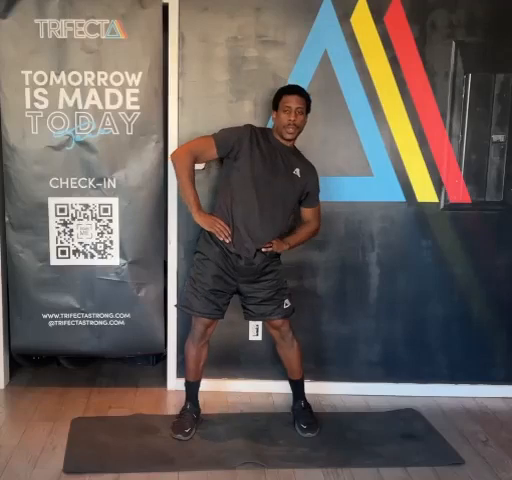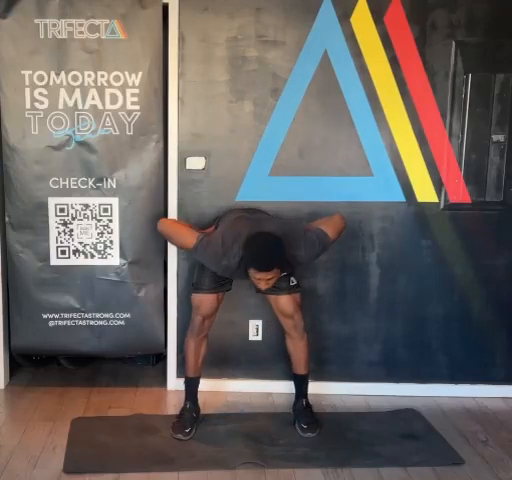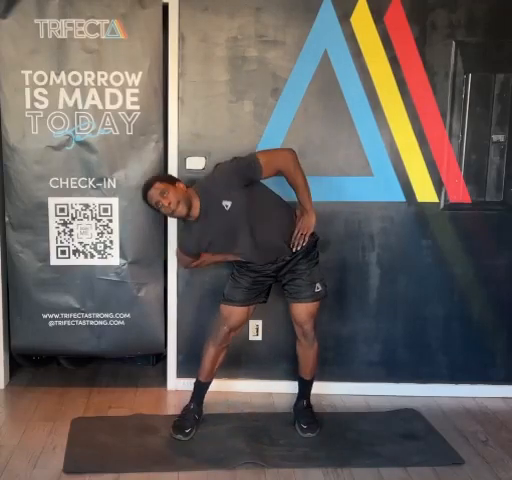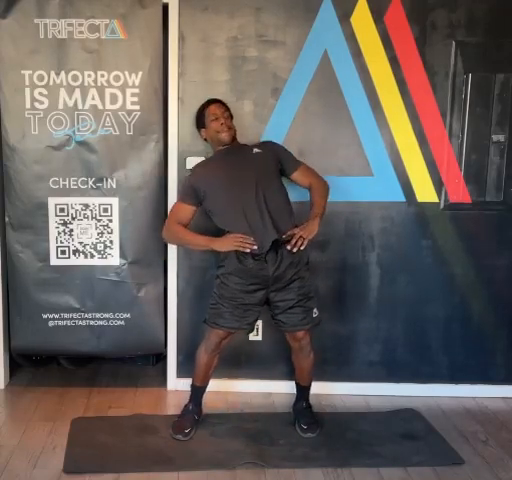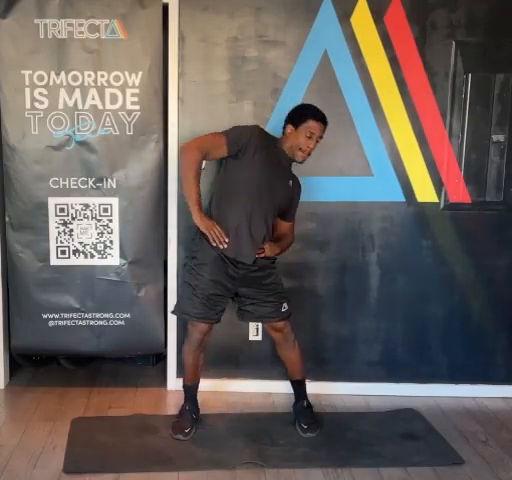
dt=1s
person 1, frame 1
left shoulder: (306, 171)
right shoulder: (244, 138)
left elbow: (311, 222)
right elbow: (182, 155)
left wrist: (285, 242)
right wrist: (198, 213)
left hip: (264, 264)
right hip: (217, 255)
left knee: (282, 331)
right knee: (201, 330)
left ankle: (300, 403)
right ankle: (191, 406)
person 1, frame 2
left shoulder: (301, 249)
right shoulder: (219, 255)
left elbow: (338, 220)
right elbow: (165, 225)
right wrist: (201, 234)
left knee: (293, 321)
right knee: (201, 320)
left ankle: (301, 402)
right ankle: (190, 405)
person 1, frame 3
left shoulder: (225, 177)
right shoulder: (191, 236)
left elbow: (286, 157)
right elbow: (188, 261)
left wrist: (307, 211)
right wrist: (228, 255)
left hip: (297, 252)
right hip: (251, 265)
left knee: (305, 328)
right knee: (224, 330)
left ankle: (303, 403)
right ankle: (194, 406)
person 1, frame 4
left shoulder: (269, 151)
right shoulder: (201, 174)
left elbow: (318, 183)
right elbow: (171, 229)
left wrist: (313, 222)
right wrist: (215, 242)
left hip: (287, 259)
right hip: (240, 265)
left knee: (300, 338)
right knee: (215, 337)
left ankle: (302, 404)
right ankle: (193, 406)
person 1, frame 5
left shoulder: (292, 183)
right shoulder: (252, 139)
left elbow: (285, 231)
right elbow: (191, 150)
left wrist: (276, 246)
right wrist: (197, 213)
left hip: (258, 264)
right hip: (213, 256)
left knee: (283, 331)
right knee: (197, 332)
left ankle: (302, 403)
right ankle: (189, 407)
